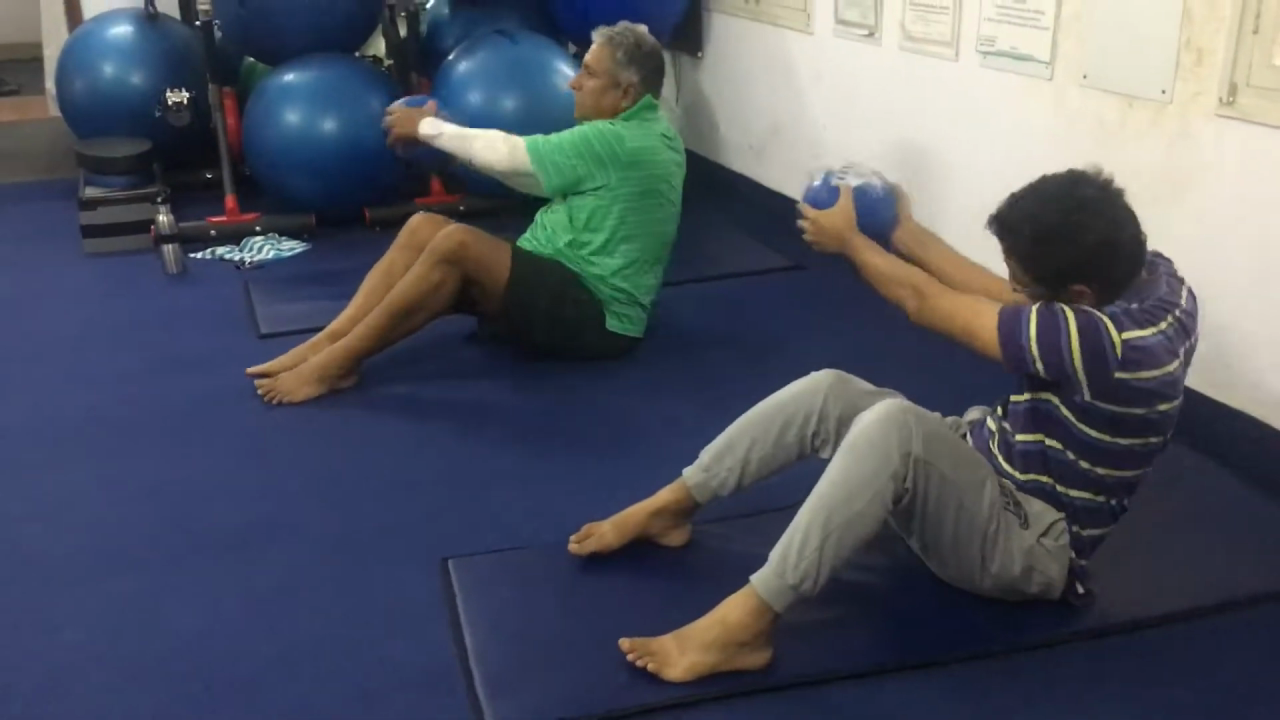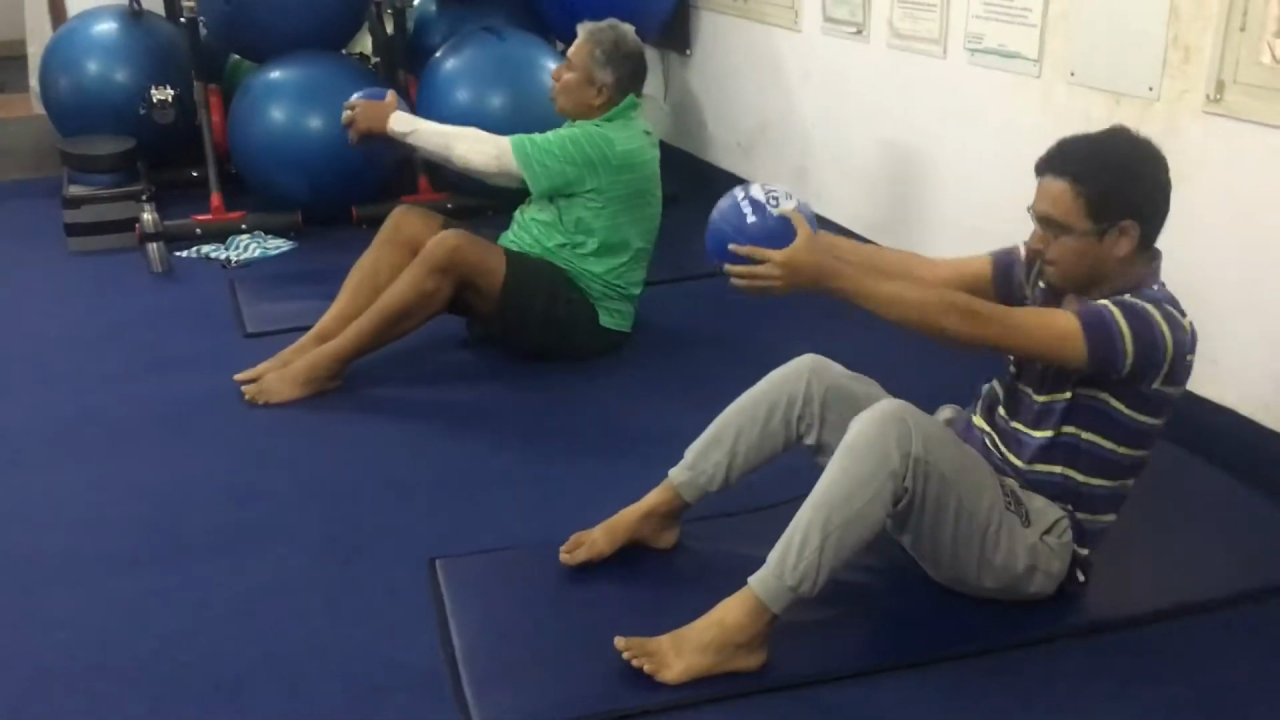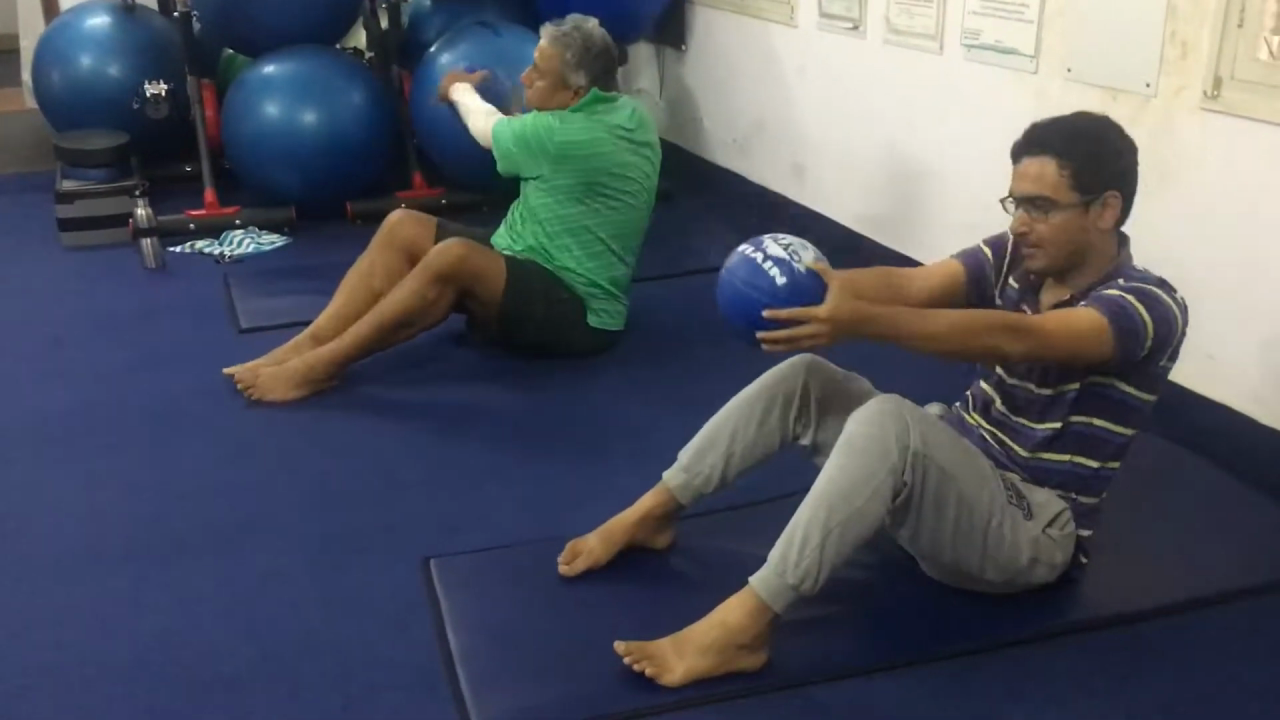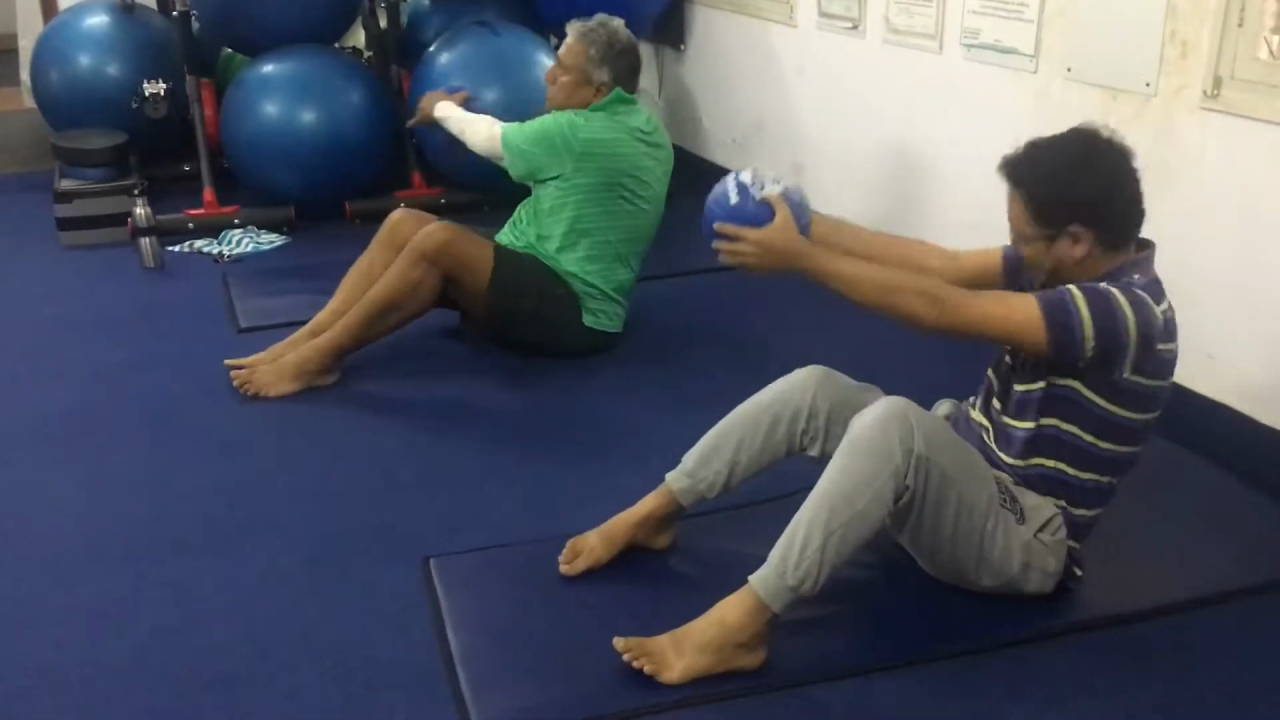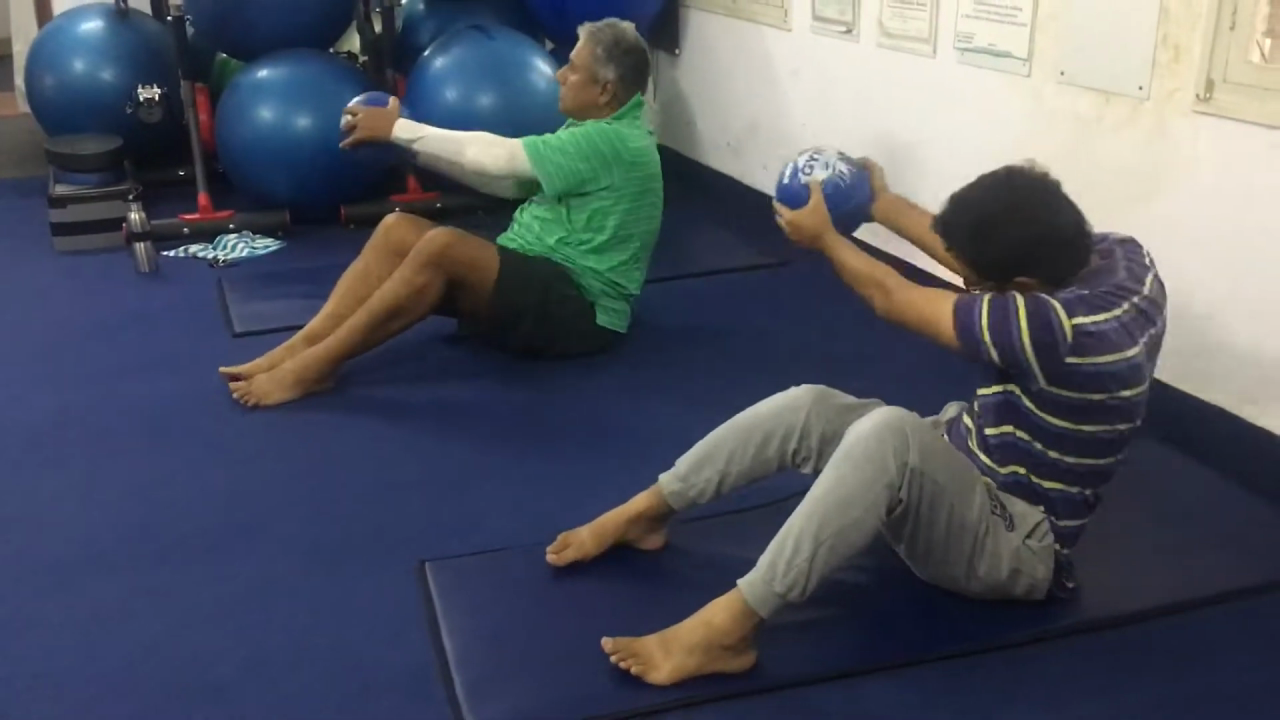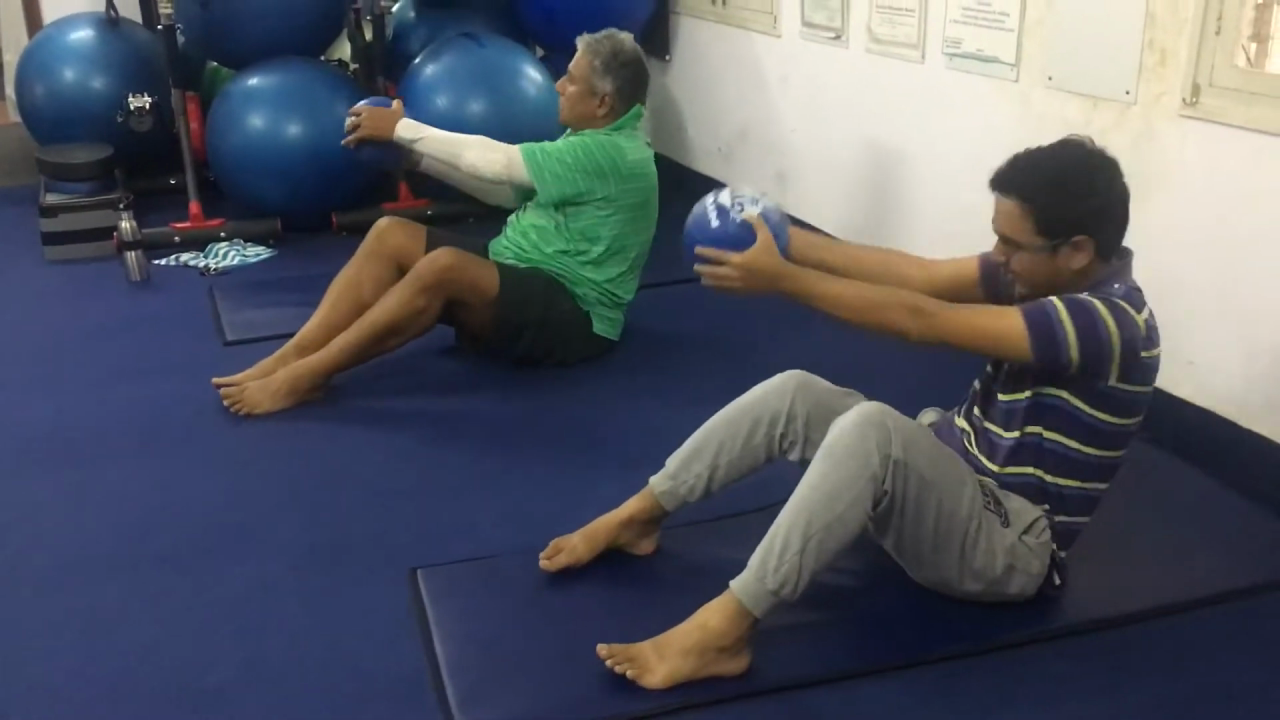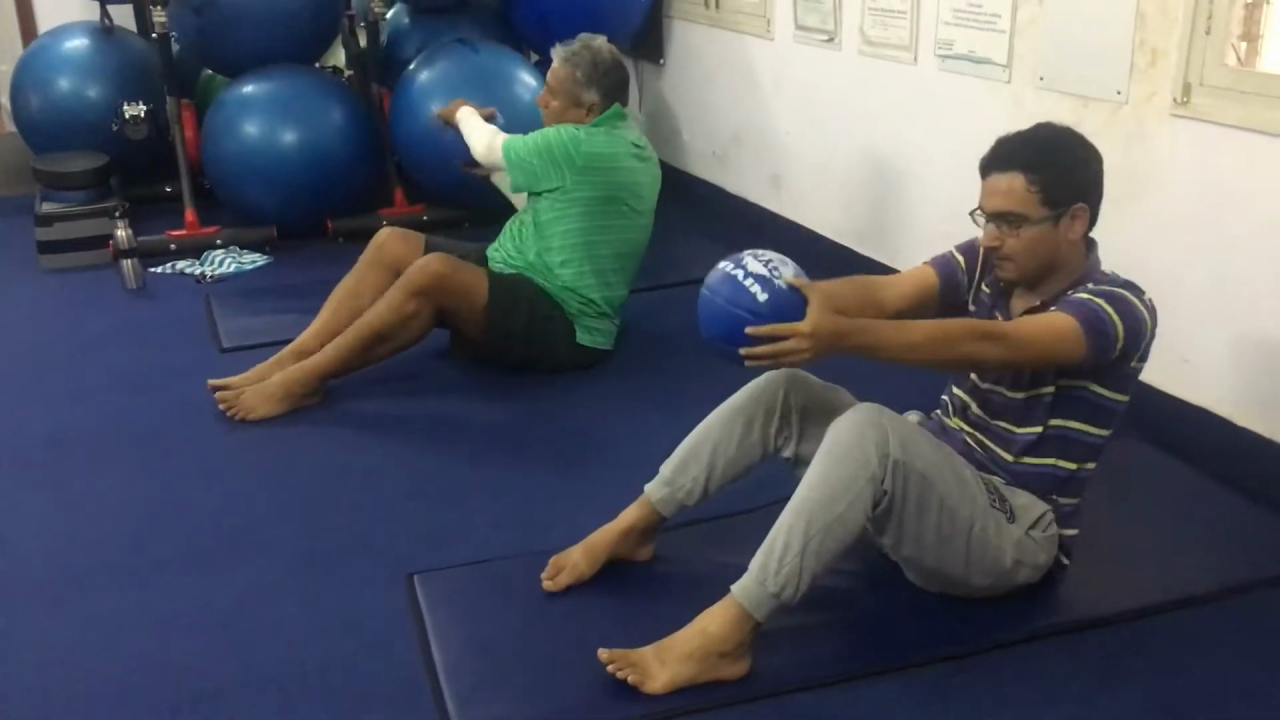
dt=0.3s
person 1, frame 1
left shoulder: (1095, 340)
right shoulder: (1151, 275)
left elbow: (929, 303)
right elbow: (1013, 304)
left wrist: (848, 238)
right wrist: (903, 231)
left hip: (1031, 545)
left knee: (892, 423)
right knee: (828, 391)
left ankle: (744, 625)
right ankle: (666, 509)
person 1, frame 2
left shoulder: (1152, 326)
right shoulder: (1046, 265)
left elbow: (969, 321)
right elbow: (931, 274)
left wrist: (821, 274)
right wrist: (808, 247)
left hip: (1027, 539)
right hip: (959, 472)
left knee: (890, 426)
right knee: (809, 379)
left ankle: (742, 625)
right ankle: (654, 512)
person 1, frame 3
left shoulder: (1151, 309)
right shoulder: (1015, 257)
left elbow: (1009, 339)
right elbow: (912, 287)
left wrist: (858, 321)
left hip: (1026, 532)
right hip: (953, 467)
left knee: (887, 422)
right knee: (804, 377)
left ankle: (742, 626)
right ankle: (648, 515)
person 1, frame 4
left shoulder: (1118, 312)
right shoulder: (1105, 262)
left elbow: (936, 304)
right elbow: (956, 268)
left wrist: (798, 258)
right wrist: (808, 230)
left hip: (1025, 536)
right hip: (967, 462)
left knee: (892, 422)
right knee: (814, 389)
left ankle: (741, 624)
right ankle: (650, 515)
person 1, frame 5
left shoulder: (1048, 326)
right shoulder: (1119, 258)
left elbow: (892, 297)
right elbow: (984, 263)
left wrist: (823, 237)
right wrist: (881, 205)
left hip: (1014, 545)
right hip: (967, 469)
left knee: (888, 432)
right knee: (809, 408)
left ankle: (727, 629)
right ankle: (643, 513)
person 1, frame 6
left shoulder: (1108, 322)
right shoulder: (1039, 270)
left elbow: (921, 320)
right elbow: (914, 275)
left wrist: (781, 279)
right wrist: (786, 244)
left hip: (1009, 541)
right hip: (948, 472)
left knee: (871, 428)
right knee: (793, 394)
left ankle: (722, 631)
right ankle: (633, 518)
person 1, frame 7
left shoulder: (1121, 311)
right shoulder: (985, 264)
left elbow: (986, 344)
right elbow: (888, 295)
left wrist: (841, 335)
left hip: (1008, 533)
right hip: (936, 472)
left knee: (867, 430)
right knee: (784, 391)
left ankle: (723, 635)
right ankle: (632, 527)
person 2, frame 1
left shoulder: (614, 143)
right shoulder: (645, 131)
left elbow: (511, 155)
right elbow: (547, 181)
left wrist: (425, 127)
right wrist: (451, 143)
left hip: (593, 317)
right hip: (564, 281)
left knee: (458, 243)
right knee: (423, 228)
left ankle: (338, 363)
right ankle: (325, 344)
person 2, frame 2
left shoulder: (602, 146)
right shoulder: (611, 124)
left elbow: (492, 156)
right elbow: (512, 167)
left wrist: (393, 122)
right wrist: (413, 139)
left hip: (580, 314)
right hip: (539, 277)
left knee: (452, 248)
right knee: (407, 224)
left ankle: (325, 365)
right ankle: (314, 345)
person 2, frame 3
left shoulder: (560, 134)
right shoulder: (630, 116)
left elbow: (488, 130)
left wrist: (461, 90)
left hip: (575, 313)
left knee: (453, 257)
right knee: (403, 227)
left ankle: (320, 366)
right ankle: (309, 344)
person 2, frame 4
left shoulder: (578, 133)
right shoulder: (637, 123)
left elbow: (490, 139)
left wrist: (441, 107)
left hip: (574, 312)
right hip: (545, 276)
left knee: (439, 241)
right knee: (403, 226)
left ankle: (317, 360)
right ankle: (307, 340)
person 2, frame 5
left shoulder: (610, 143)
right shoulder: (602, 128)
left elbow: (501, 157)
right elbow: (514, 180)
left wrist: (399, 129)
right wrist: (416, 149)
left hip: (578, 310)
right hip: (536, 274)
left knee: (443, 245)
right knee: (397, 230)
left ankle: (315, 367)
right ankle: (303, 346)
person 2, frame 6
left shoulder: (610, 155)
right shoulder: (603, 138)
left elbow: (499, 164)
right elbow: (512, 190)
left wrist: (399, 129)
right wrist: (421, 158)
left hip: (570, 317)
left knee: (443, 266)
right knee: (391, 235)
left ankle: (307, 376)
right ankle: (293, 355)
person 2, frame 7
left shoulder: (577, 146)
right shoulder: (624, 143)
left elbow: (490, 149)
left wrist: (464, 114)
right wrist: (494, 172)
left hip: (563, 326)
left knee: (434, 272)
right knee: (391, 244)
left ankle: (302, 382)
right ankle: (290, 360)
